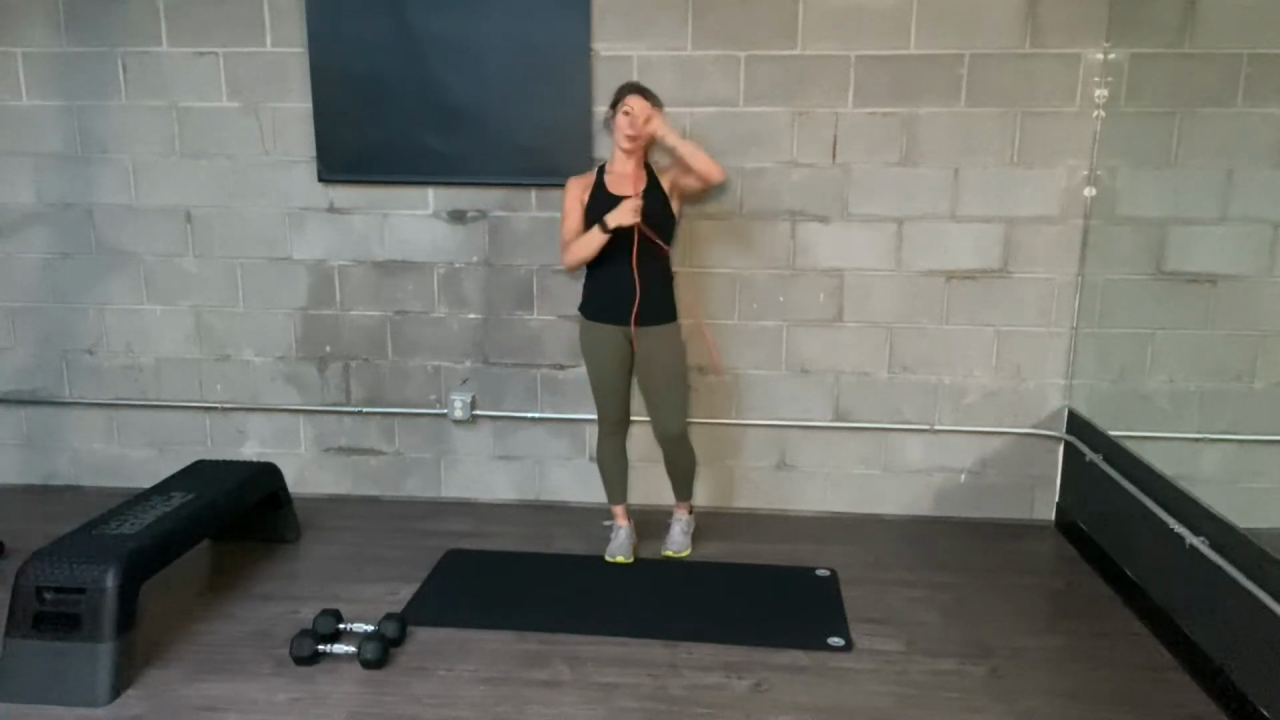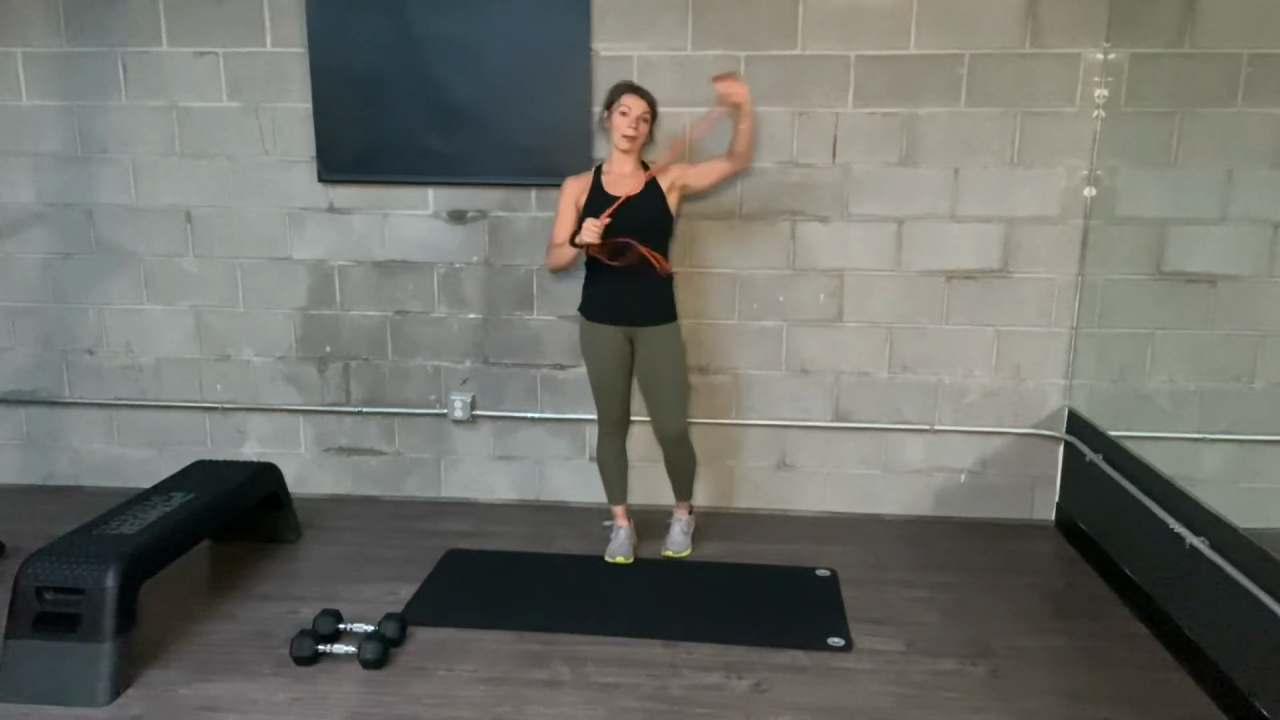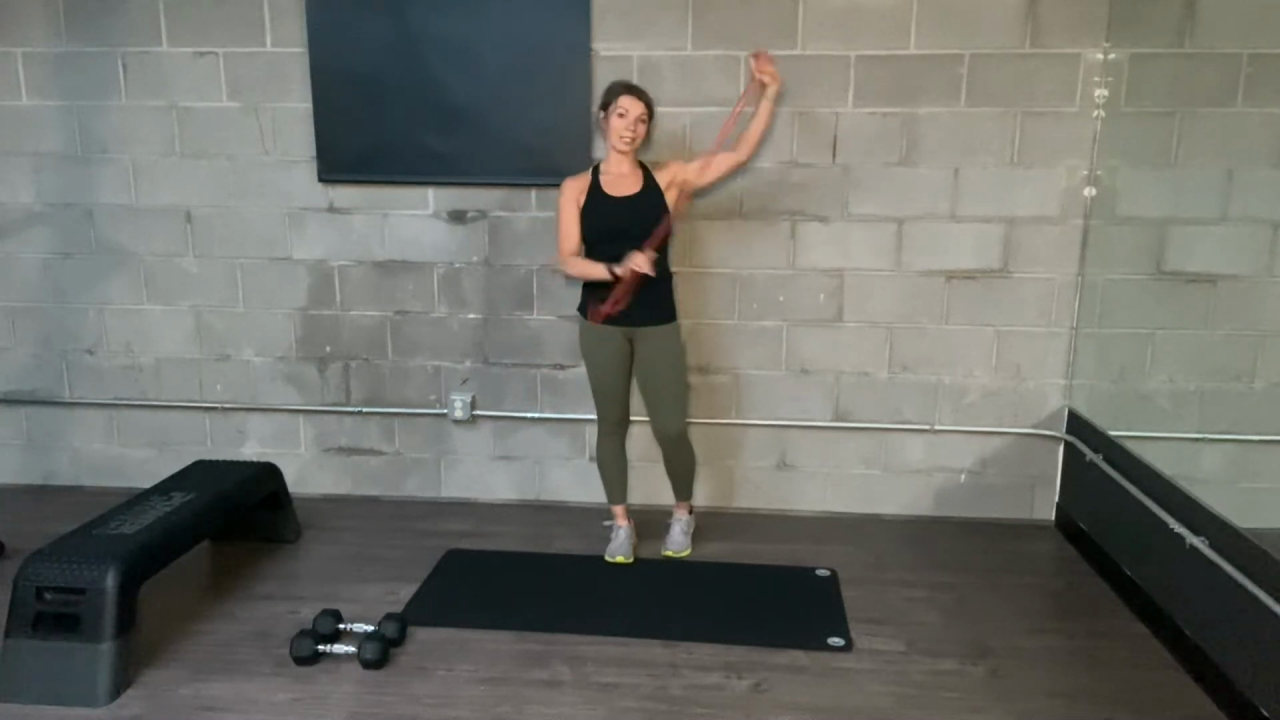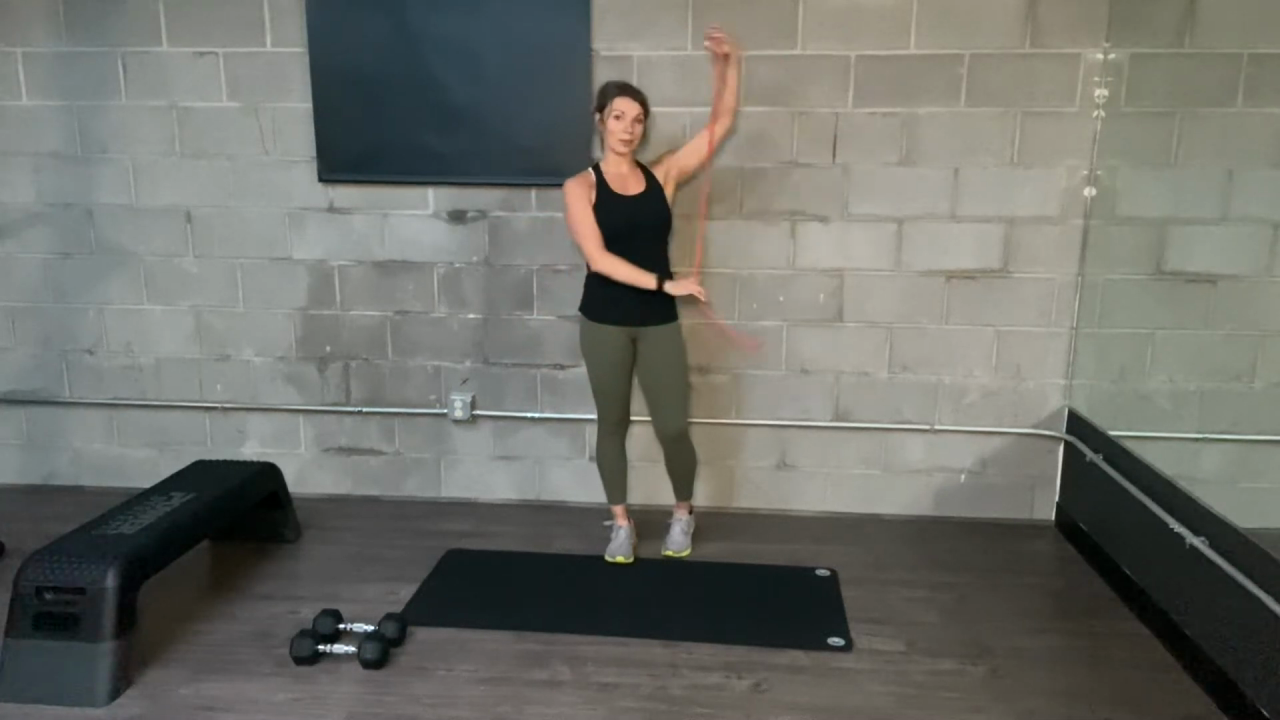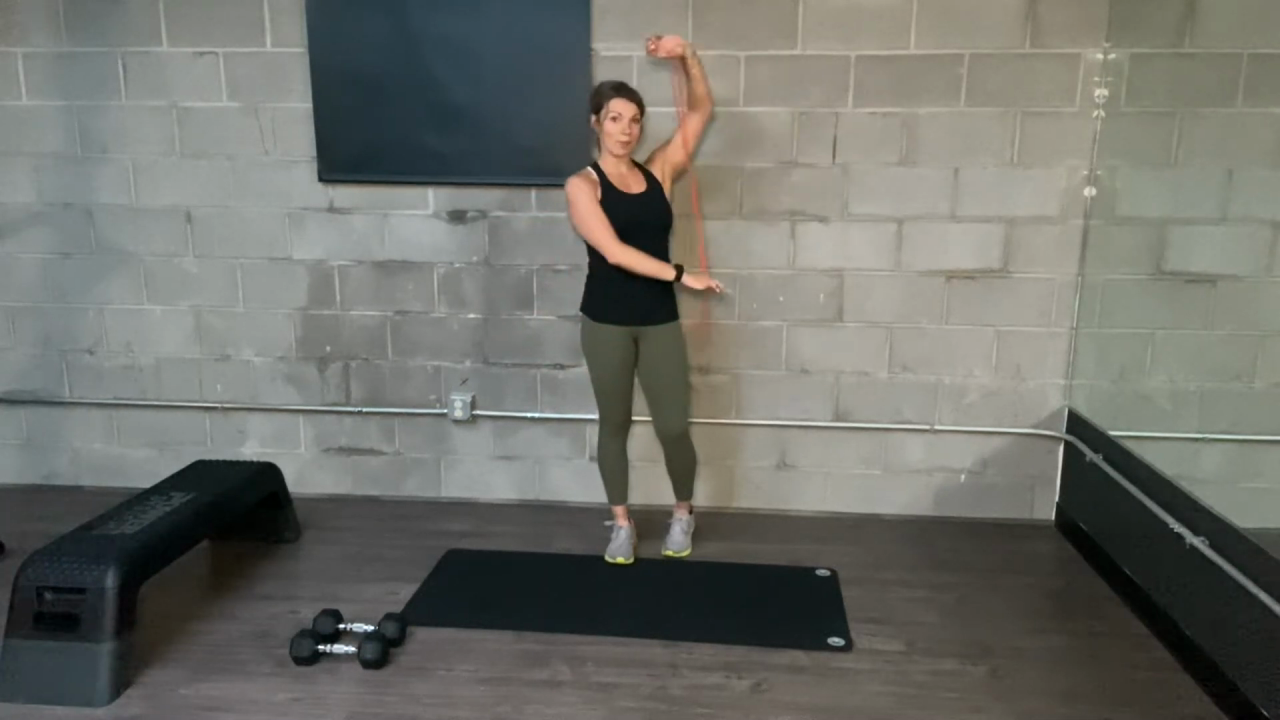
dt=0.3s
person 1, frame 1
left shoulder: (667, 180)
right shoulder: (582, 186)
left elbow: (716, 176)
right elbow: (570, 256)
left wrist: (666, 134)
right wrist: (610, 222)
left hip: (658, 321)
right hip: (602, 322)
left knee: (671, 429)
right knee: (612, 424)
left ankle: (682, 514)
right ankle: (621, 523)
person 1, frame 2
left shoulder: (668, 180)
right shoulder: (578, 186)
left elbow: (736, 162)
right elbow: (554, 258)
left wrist: (742, 111)
right wrist: (578, 240)
left hip: (658, 322)
right hip: (601, 322)
left knee: (672, 428)
right knee: (612, 424)
left ankle: (683, 513)
right ankle: (621, 522)
person 1, frame 3
left shoulder: (668, 178)
right shoulder: (577, 188)
left elbow: (740, 154)
right elbow: (568, 261)
left wrist: (769, 92)
right wrist: (615, 268)
left hip: (657, 323)
right hip: (603, 323)
left knee: (671, 429)
right knee: (611, 424)
left ankle: (682, 514)
right ankle: (621, 523)
person 1, frame 4
left shoulder: (662, 175)
right shoulder: (581, 187)
left elbow: (721, 125)
right elbow: (598, 259)
left wrist: (728, 62)
right wrist: (665, 282)
left hip: (658, 322)
right hip: (604, 322)
left knee: (673, 426)
right knee: (612, 423)
left ankle: (683, 513)
right ankle: (620, 522)
person 1, frame 5
left shoulder: (659, 171)
right shoulder: (582, 185)
left elbow: (700, 111)
right elbow: (614, 252)
left wrist: (686, 56)
right wrist: (681, 275)
left hip: (659, 320)
right hip: (606, 321)
left knee: (673, 427)
right knee: (614, 424)
left ankle: (682, 513)
right ankle: (622, 522)
